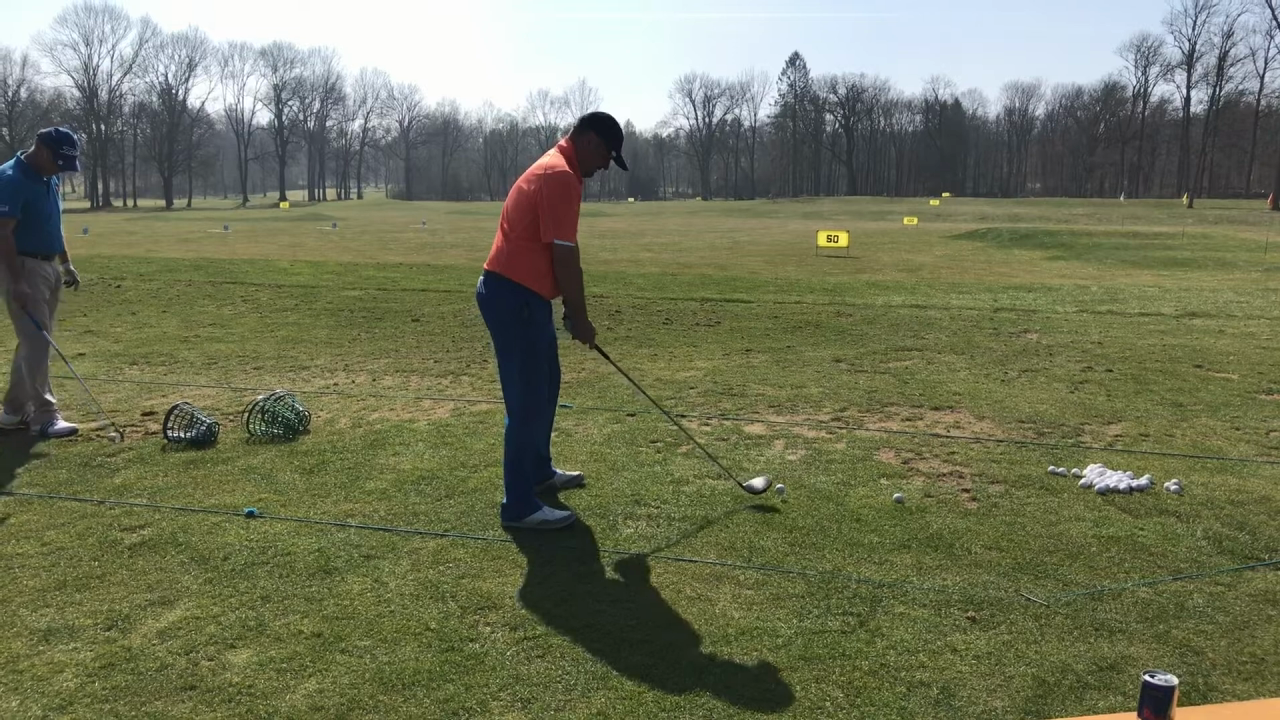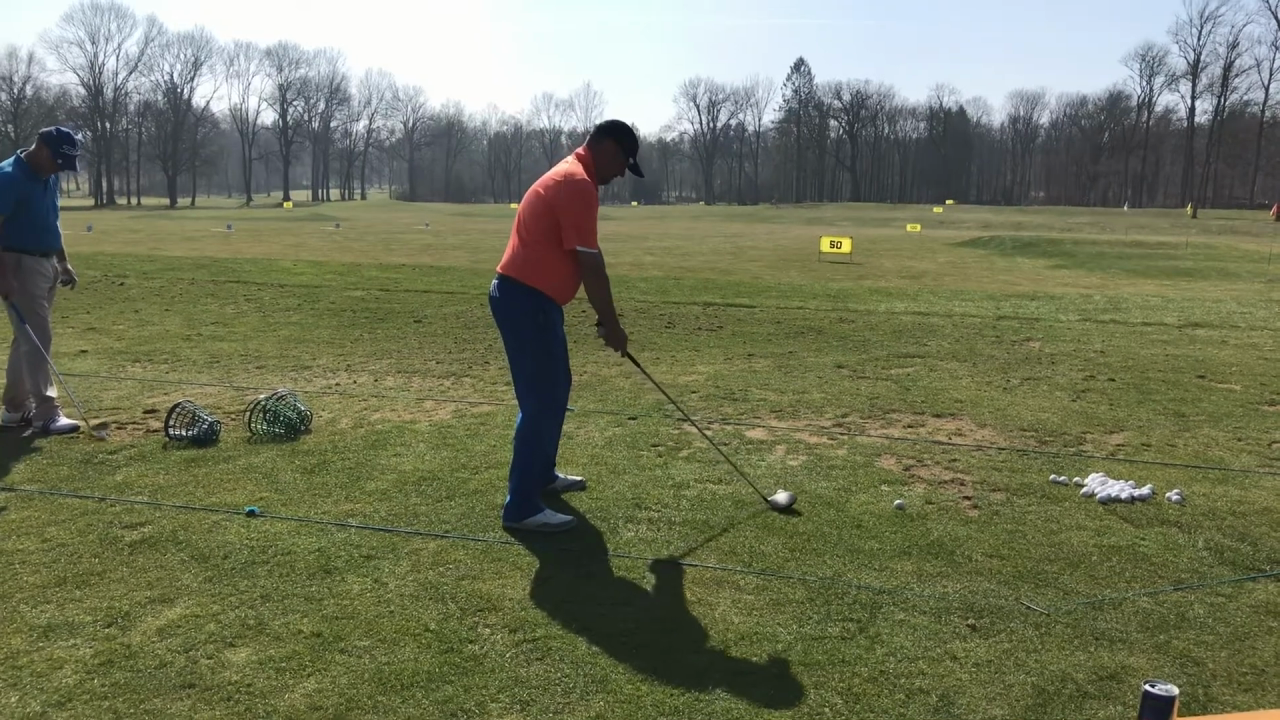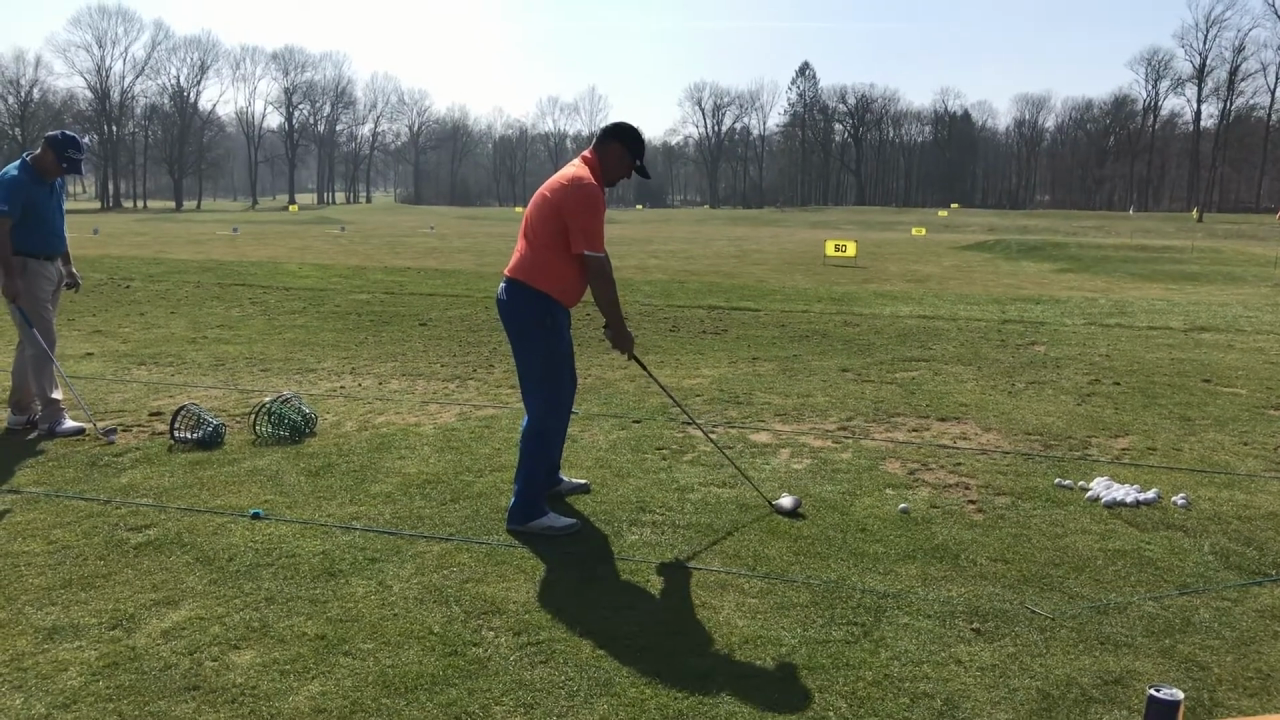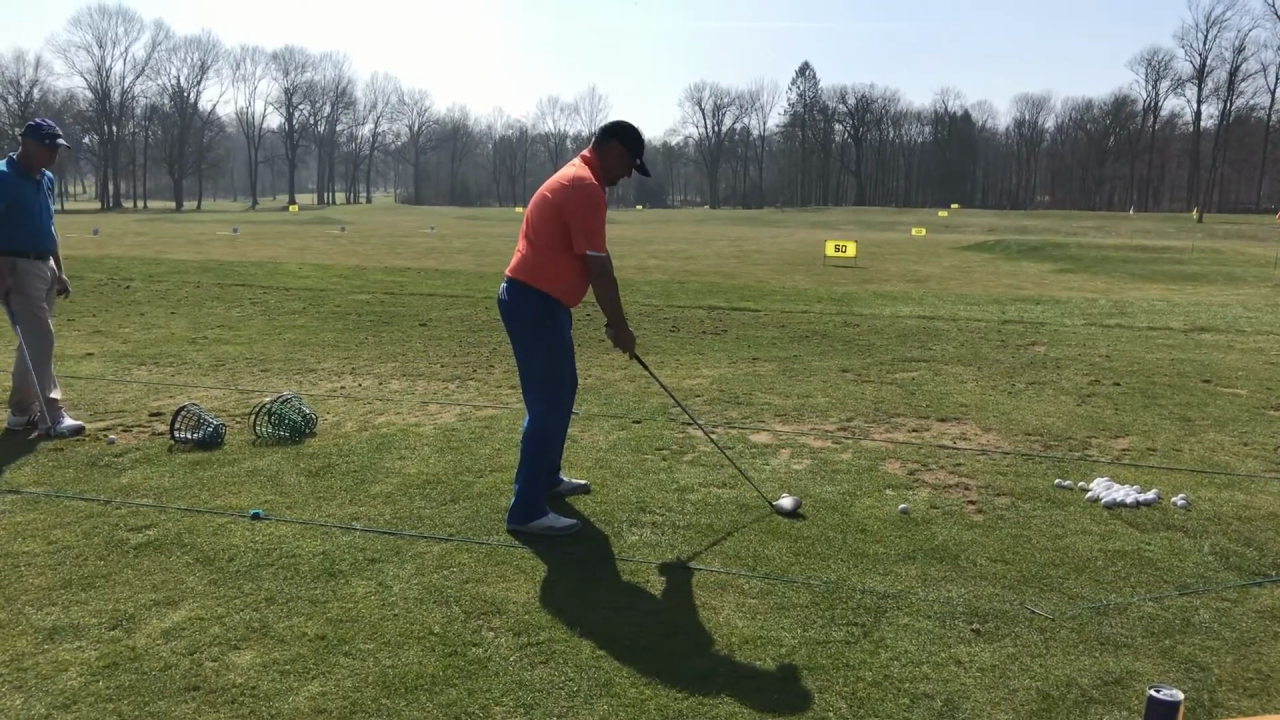
dt=1s
person 1, frame 1
left shoulder: (554, 169)
right shoulder: (560, 177)
left elbow: (554, 254)
right elbow: (565, 258)
left wrist: (571, 312)
right wrist: (580, 318)
left hip: (521, 295)
right hip: (514, 297)
left knee: (544, 386)
right knee: (528, 398)
left ankle: (538, 470)
right ankle: (519, 505)
person 1, frame 2
left shoulder: (569, 176)
right shoulder: (578, 184)
left elbow: (580, 261)
right elbow: (590, 265)
left wrist: (604, 318)
right wrist: (611, 324)
left hip: (530, 297)
right hip: (526, 300)
left knee: (554, 390)
right knee: (541, 400)
left ankle: (541, 473)
right ankle: (521, 505)
person 1, frame 3
left shoulder: (576, 178)
right shoulder: (585, 187)
left elbow: (587, 262)
right elbow: (597, 268)
left wrist: (612, 322)
right wrist: (618, 327)
left hip: (536, 299)
right hip: (533, 302)
left knee: (559, 392)
right knee: (547, 403)
left ankle: (545, 475)
right ankle: (526, 508)
person 1, frame 4
left shoulder: (575, 178)
right shoulder: (585, 187)
left elbow: (587, 264)
right elbow: (599, 268)
left wrist: (613, 322)
right wrist: (620, 327)
left hip: (537, 299)
right hip: (534, 302)
left knee: (560, 392)
right knee: (549, 403)
left ankle: (546, 476)
right ankle: (526, 509)
person 2, frame 1
left shoulder: (49, 178)
left wrist: (66, 263)
left hip: (47, 266)
left knee: (35, 340)
right knee: (36, 342)
right ankle: (44, 416)
person 2, frame 2
left shoulder: (49, 177)
left wrist: (63, 262)
left hip: (45, 263)
left knee: (27, 339)
right knee: (37, 338)
right ankle: (46, 412)
person 2, frame 3
left shoulder: (55, 181)
left wrist: (67, 265)
left hip: (50, 267)
left knee: (32, 341)
right knee: (41, 342)
right ankle: (51, 415)
person 2, frame 4
left shoulder: (47, 180)
left wrist: (60, 271)
left hip: (44, 267)
left knee: (35, 341)
right knee: (39, 339)
right ankle: (51, 415)
